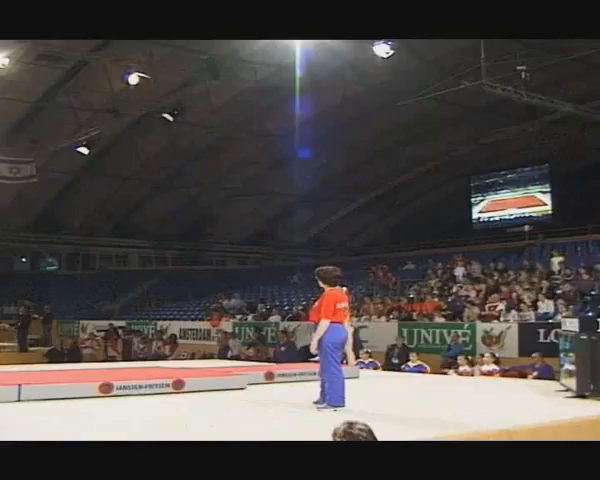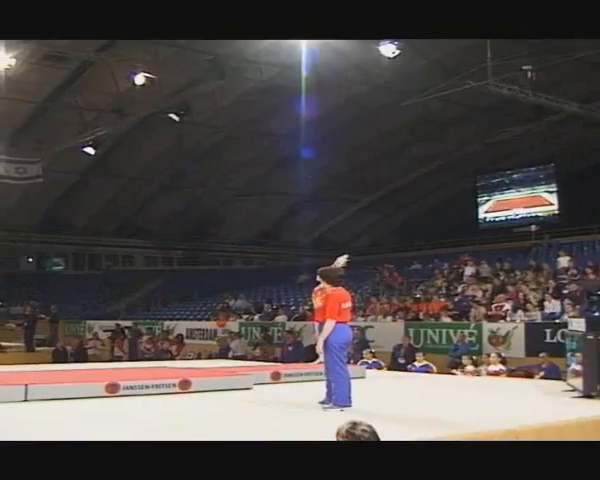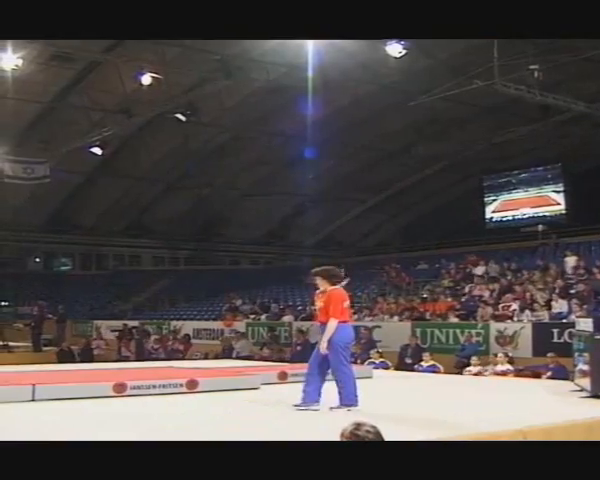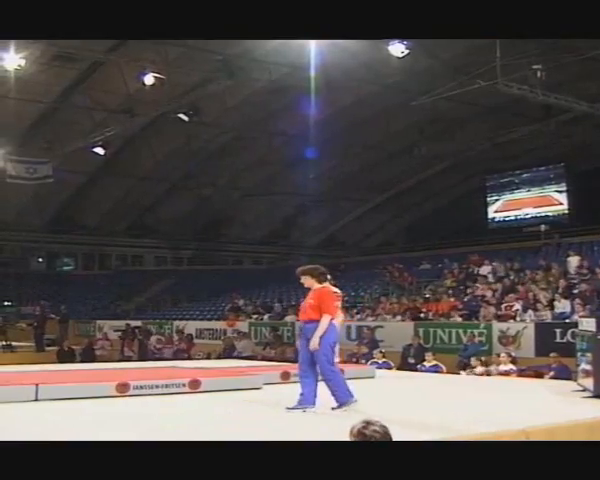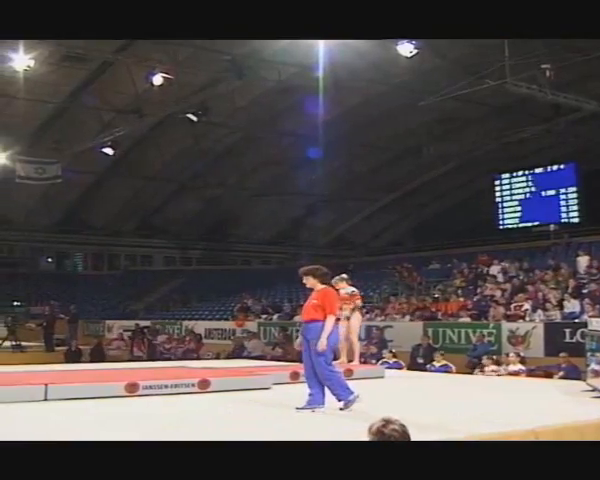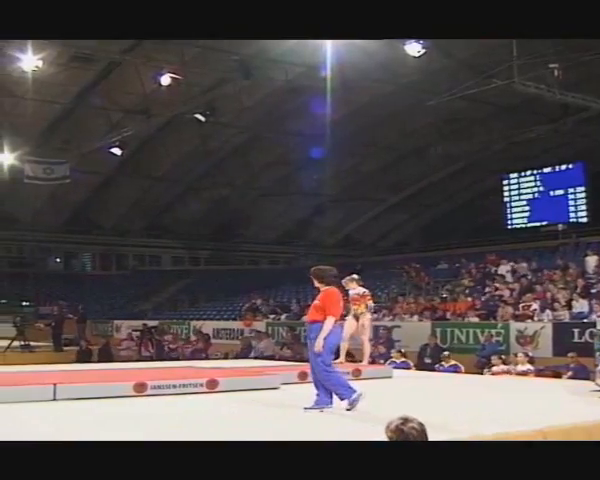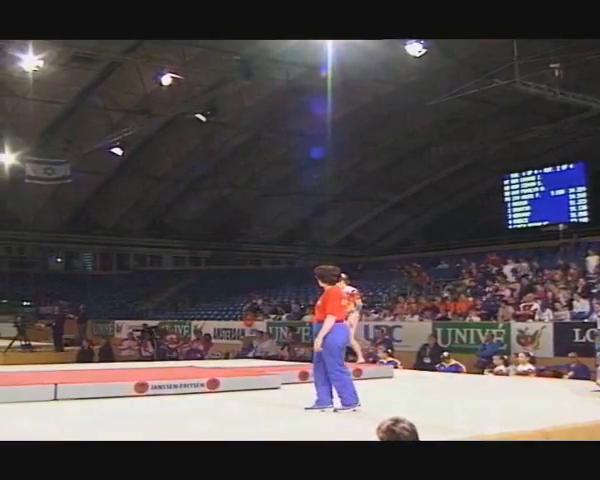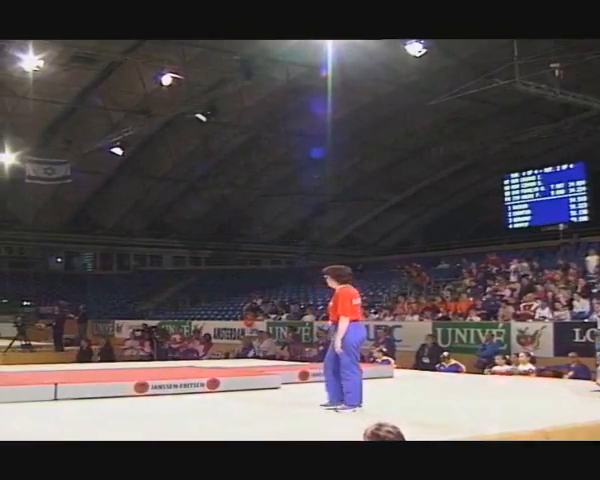
dt=0.5s
person 1, frame 1
left shoulder: (329, 295)
right shoulder: (341, 293)
left elbow: (325, 320)
left wrist: (315, 339)
left hip: (329, 333)
right hip: (339, 331)
left knee: (331, 368)
right knee: (328, 367)
left ankle: (335, 401)
right ankle: (326, 398)
person 1, frame 2
left shoulder: (333, 295)
right shoulder: (343, 293)
left elbow: (331, 320)
left wrist: (320, 340)
left hip: (334, 333)
right hip: (343, 331)
left knee: (336, 368)
right knee: (333, 368)
left ankle: (341, 401)
right ankle: (332, 397)
person 1, frame 3
left shoulder: (335, 294)
right shoulder: (332, 293)
left elbow: (334, 319)
left wrist: (324, 340)
left hip: (337, 334)
right hip: (333, 334)
left knee: (341, 369)
right knee: (316, 367)
left ankle: (349, 401)
right ankle: (311, 400)
person 1, frame 4
left shoulder: (325, 292)
right shoulder: (312, 293)
left elbow: (327, 316)
left wrist: (316, 336)
right wrist: (301, 337)
left hip: (322, 332)
right hip: (307, 332)
left knee: (326, 368)
right knee: (305, 368)
left ankle: (345, 398)
right ankle: (307, 401)
person 1, frame 5
left shoulder: (328, 293)
right shoulder: (314, 294)
left elbow: (331, 317)
left wrist: (324, 337)
right wrist: (301, 337)
left hip: (322, 332)
right hip: (309, 332)
left knee: (323, 368)
right knee: (310, 369)
left ankle: (347, 395)
right ankle: (316, 401)
person 1, frame 6
left shoulder: (331, 293)
right shoulder: (324, 293)
left elbow: (331, 318)
left wrist: (321, 338)
left hip: (325, 333)
right hip: (315, 332)
left knee: (323, 368)
right knee: (317, 370)
left ankle: (351, 394)
right ankle: (323, 401)
person 1, frame 7
left shoulder: (333, 293)
right shoulder: (332, 292)
left elbow: (331, 318)
left wrist: (319, 337)
left hip: (332, 333)
right hip: (329, 333)
left knee: (336, 369)
right knee: (320, 368)
left ankle: (350, 401)
right ankle: (324, 401)
person 1, frame 8
left shoulder: (343, 293)
right shoulder: (349, 291)
left elbow: (345, 318)
left wrist: (338, 339)
left hip: (348, 332)
right hip: (347, 331)
left knee: (348, 368)
right knee: (331, 365)
left ankle: (352, 402)
right ankle: (336, 399)
